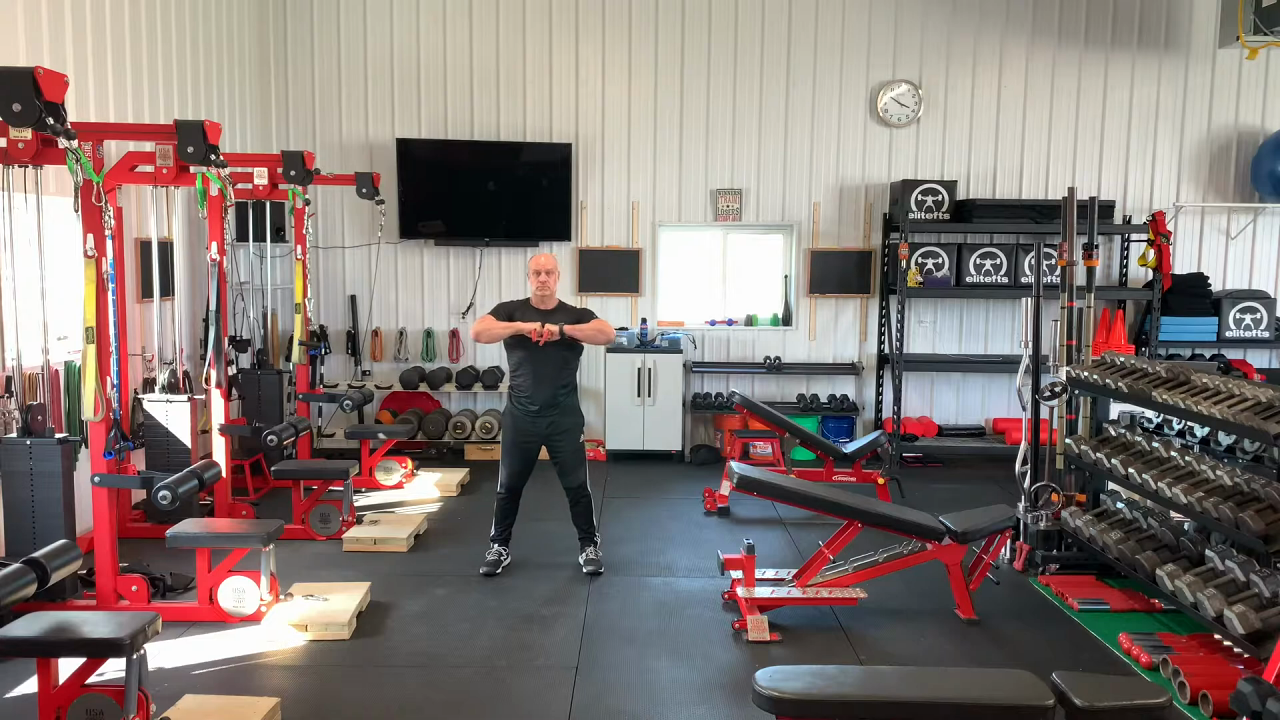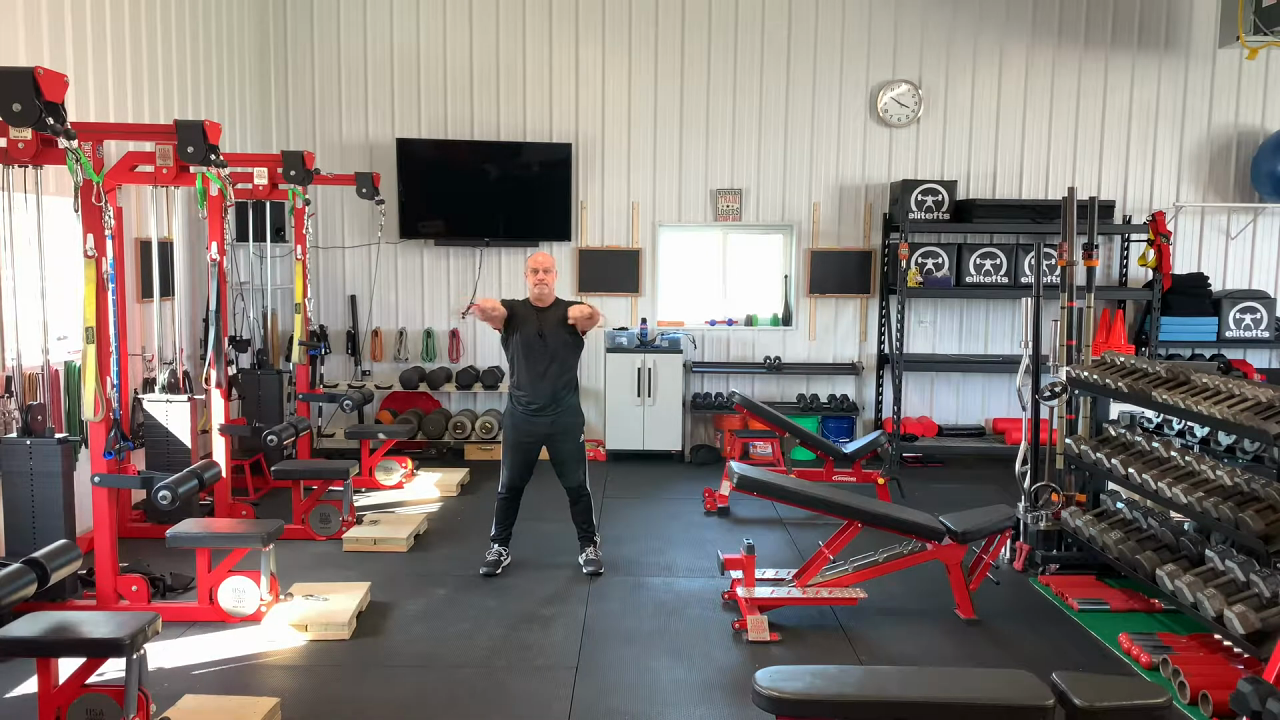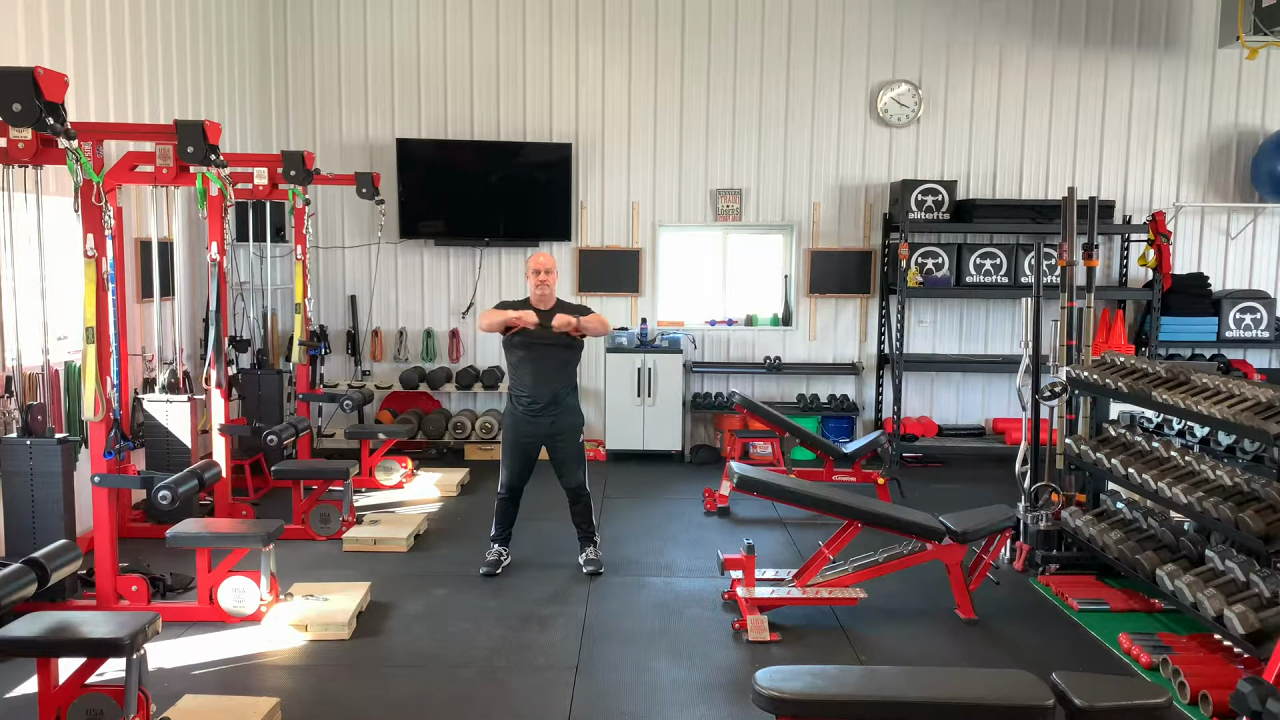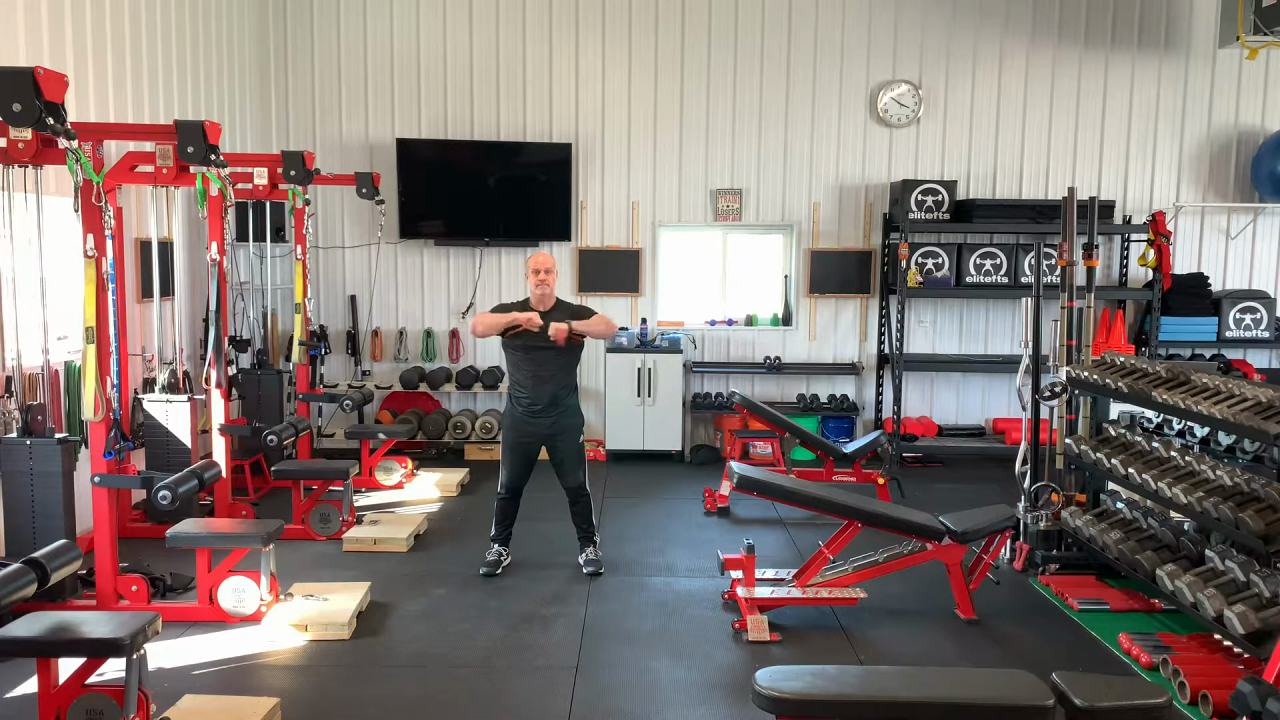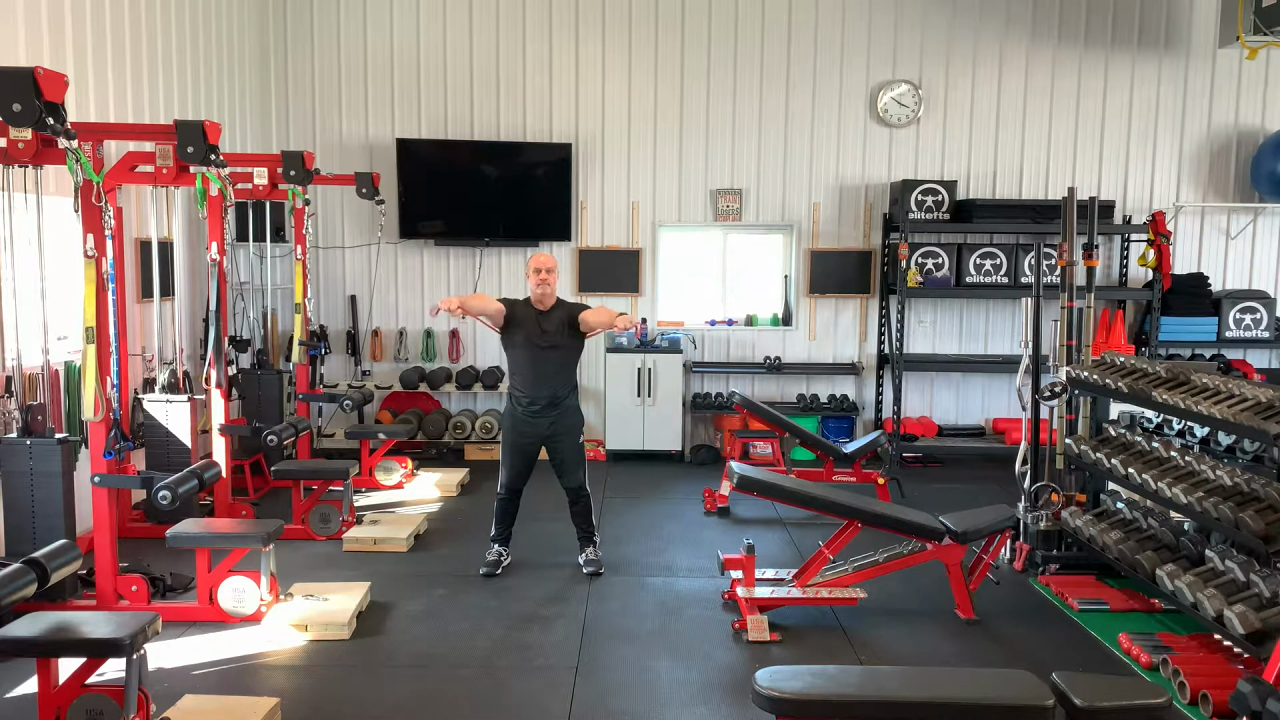
dt=1s
person 1, frame 1
left shoulder: (576, 316)
right shoulder: (512, 310)
left elbow: (607, 334)
right elbow: (477, 332)
left wrist: (561, 329)
right wrist: (520, 326)
left hip: (564, 418)
right hip: (520, 417)
left knee: (577, 486)
right knee: (509, 486)
left ankle: (589, 546)
right ankle: (499, 547)
person 1, frame 2
left shoulder: (570, 310)
right shoulder: (512, 310)
left elbow: (591, 317)
right elbow: (491, 314)
left wrist: (584, 313)
right wrist: (484, 306)
left hip: (565, 417)
right hip: (521, 417)
left knee: (577, 486)
right knee: (510, 486)
left ankle: (589, 547)
right ankle: (499, 547)
person 1, frame 3
left shoulder: (573, 311)
right shoulder: (512, 309)
left elbow: (600, 326)
right elbow: (485, 322)
left wrist: (573, 321)
right wrist: (515, 317)
left hip: (565, 417)
right hip: (521, 417)
left knee: (576, 486)
right knee: (509, 487)
left ankle: (589, 547)
right ankle: (499, 548)
person 1, frame 4
left shoulder: (574, 312)
right shoulder: (511, 312)
left elbow: (610, 328)
right elbow: (477, 327)
left wrist: (570, 326)
right wrist: (517, 318)
left hip: (564, 418)
right hip: (520, 418)
left knee: (576, 486)
right knee: (509, 487)
left ankle: (589, 547)
right ankle: (499, 548)
person 1, frame 5
left shoulder: (573, 313)
right shoulder: (512, 311)
left elbow: (596, 317)
right elbow: (485, 304)
left wrist: (616, 317)
right wrist: (460, 303)
left hip: (564, 418)
right hip: (520, 417)
left knee: (576, 487)
right knee: (509, 487)
left ankle: (588, 547)
right ankle: (499, 547)
